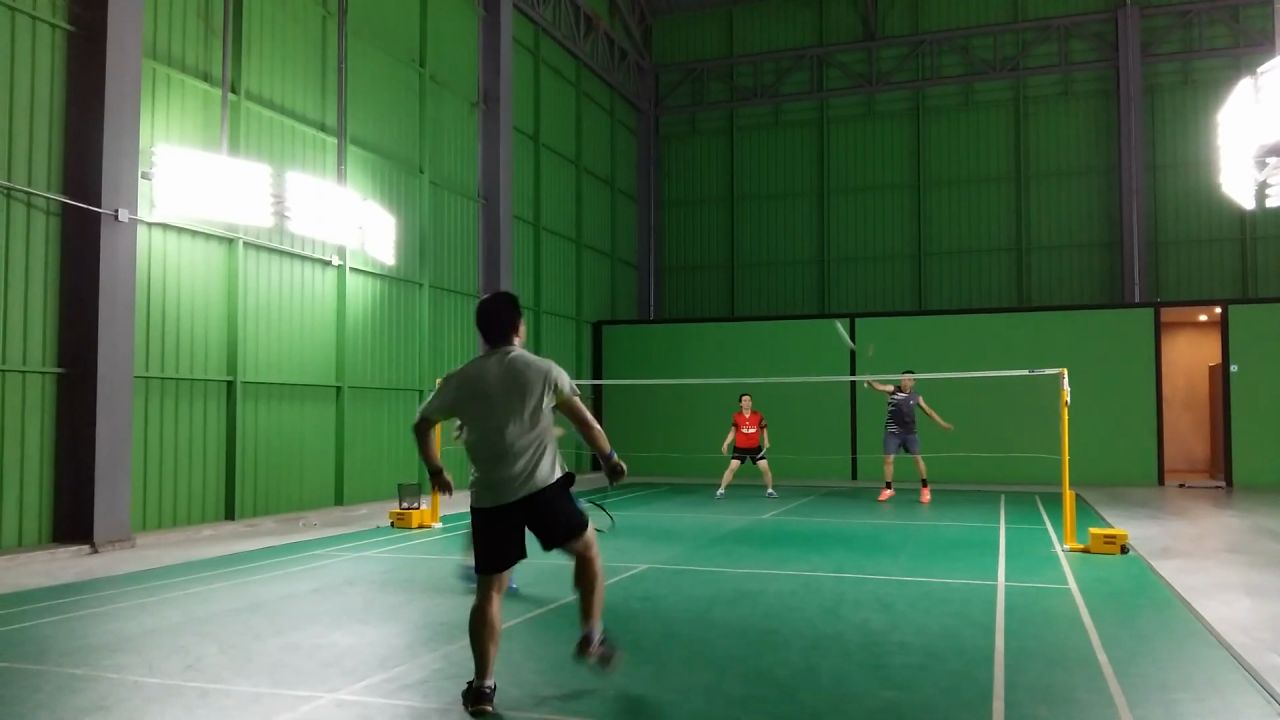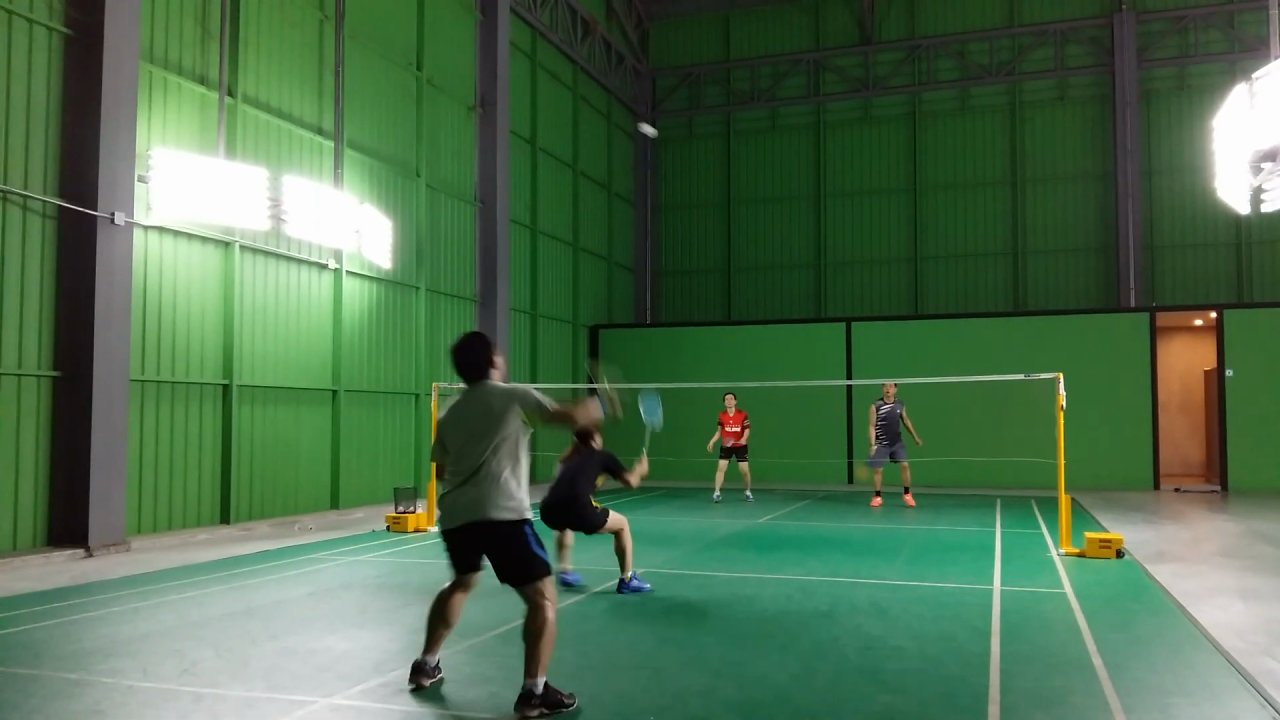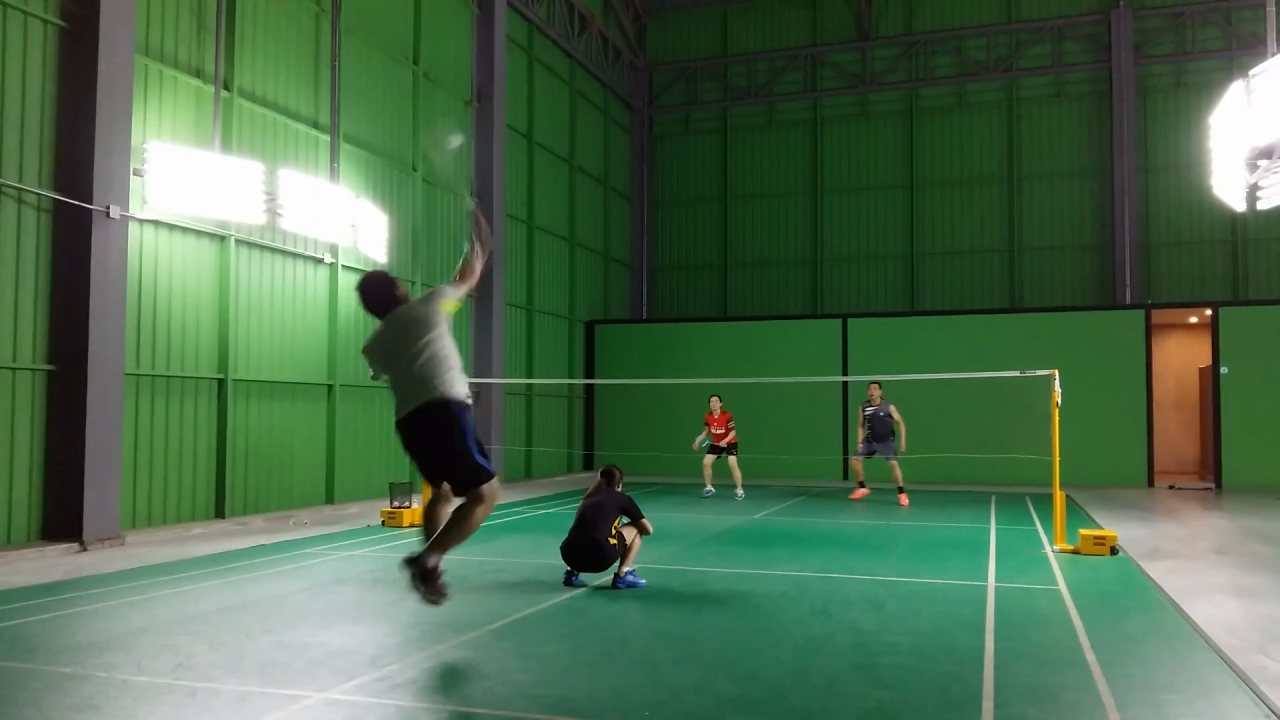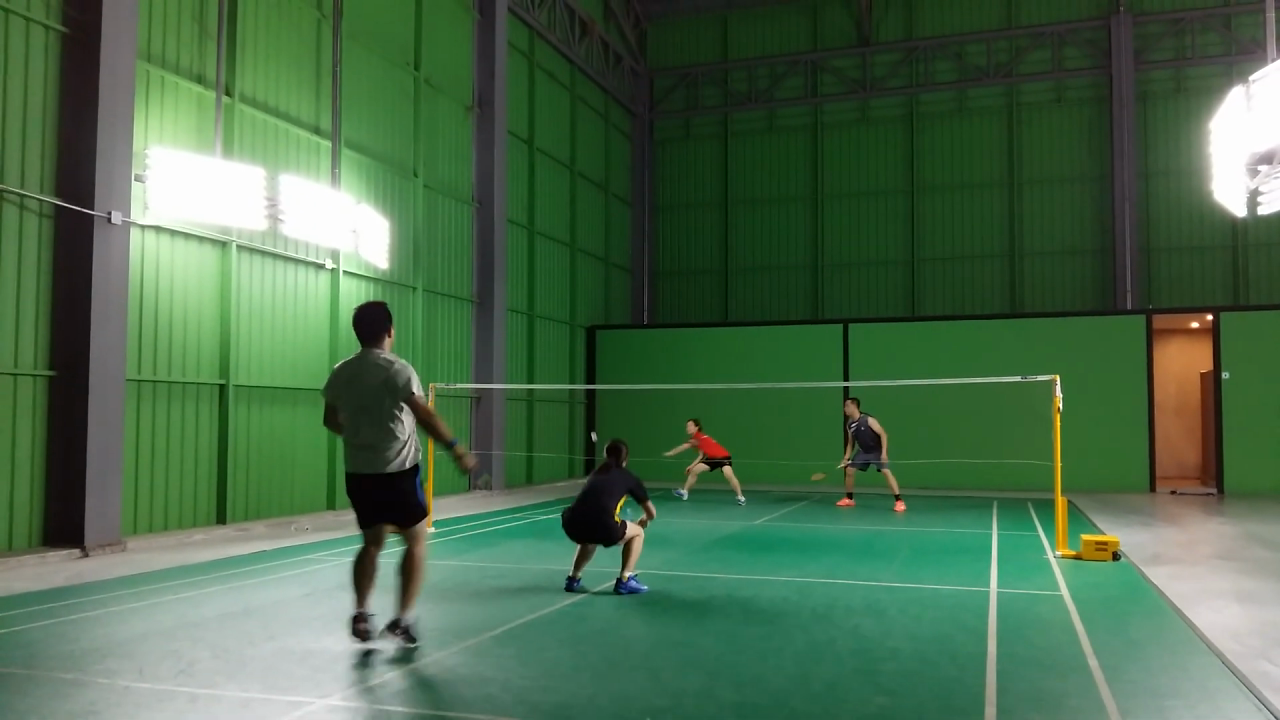
dt=0.4s
person 1, frame 1
left shoulder: (459, 380)
right shoulder: (544, 370)
left elbow: (423, 428)
right elbow: (584, 421)
left wrist: (436, 471)
right wrist: (609, 457)
left hip: (491, 497)
right hip: (543, 487)
left knee: (489, 591)
right knee: (587, 549)
right ankle: (592, 637)
person 1, frame 2
left shoulder: (450, 416)
right shoulder: (515, 397)
left elbow: (441, 468)
right elbow: (572, 417)
right wrist: (601, 405)
left hip: (456, 518)
right hip: (503, 516)
left knee: (460, 584)
right knee: (542, 600)
left ankle: (426, 664)
person 1, frame 3
left shoulder: (377, 344)
right shoulder: (426, 307)
right elbow: (468, 277)
right wrist: (477, 251)
left hip: (410, 421)
right hip: (445, 407)
left knee: (441, 491)
right knee: (485, 494)
left ankle: (429, 564)
right ankle: (428, 561)
person 1, frame 4
left shoulder: (340, 373)
right shoulder: (396, 369)
left elbow: (331, 420)
right elbow: (424, 414)
right wrist: (455, 448)
left hip: (357, 470)
right hip: (397, 468)
left knee: (372, 543)
right knee: (415, 542)
left ankle: (361, 616)
right ankle: (402, 620)
